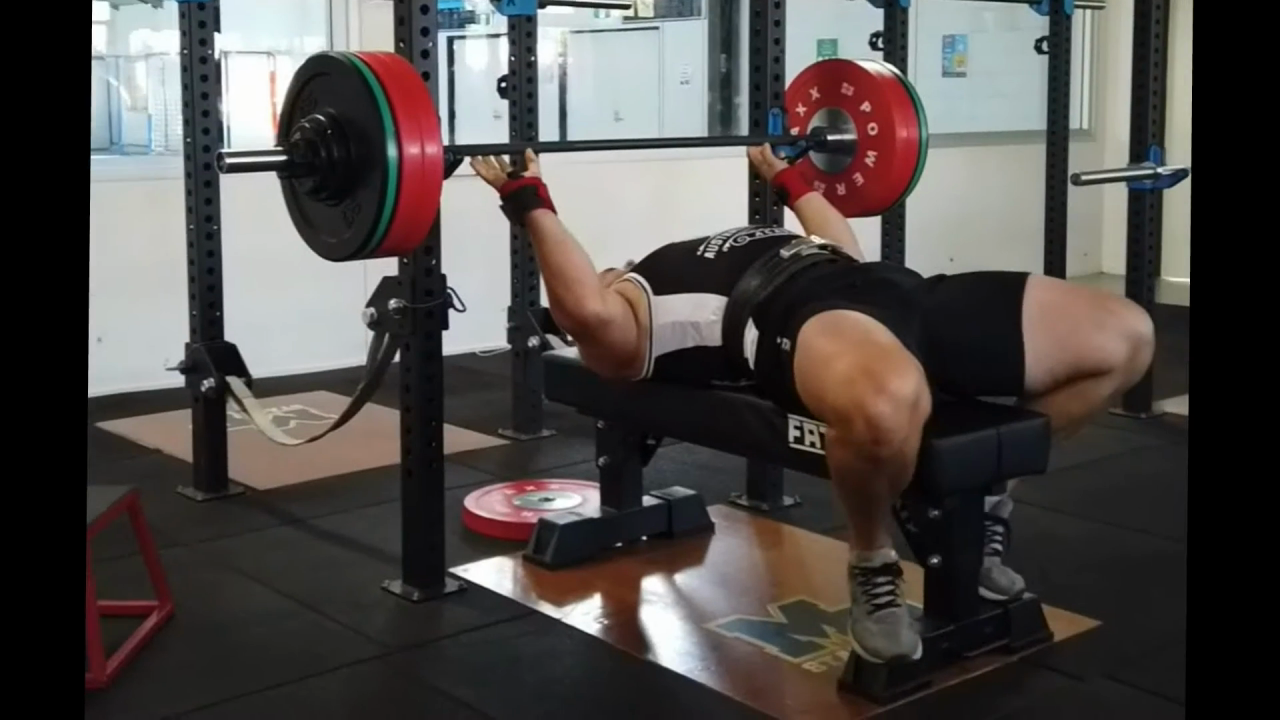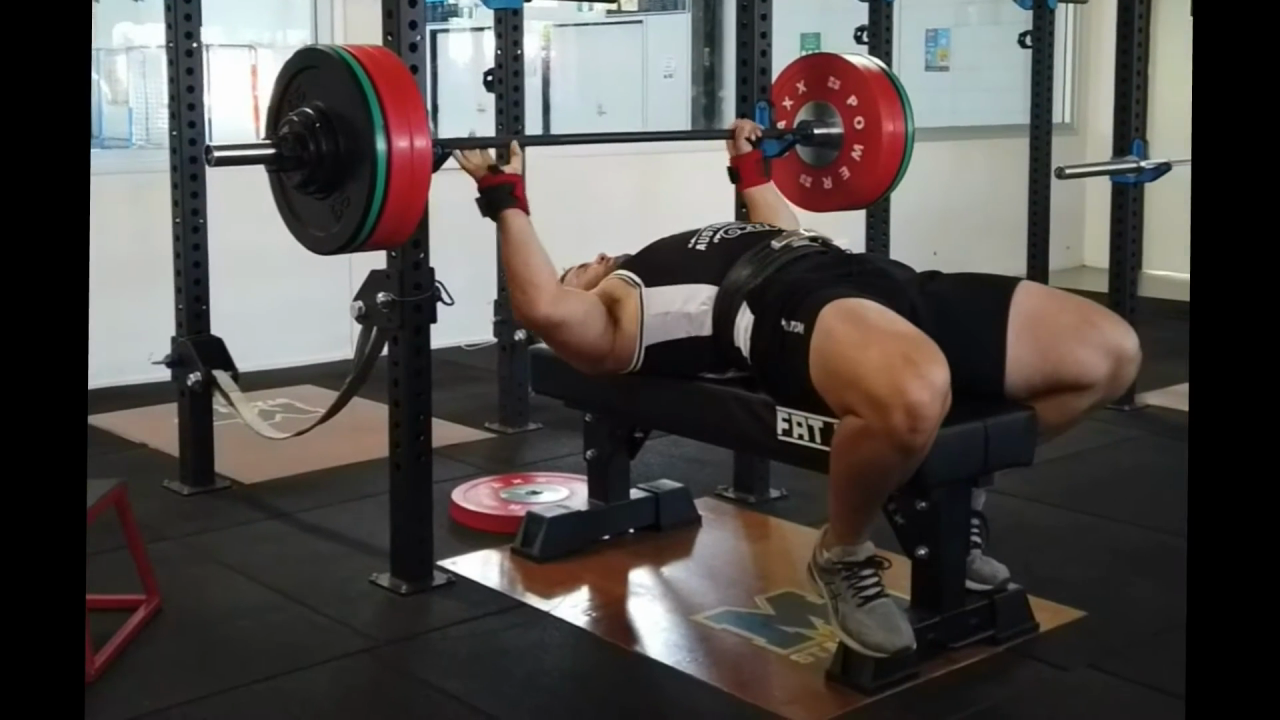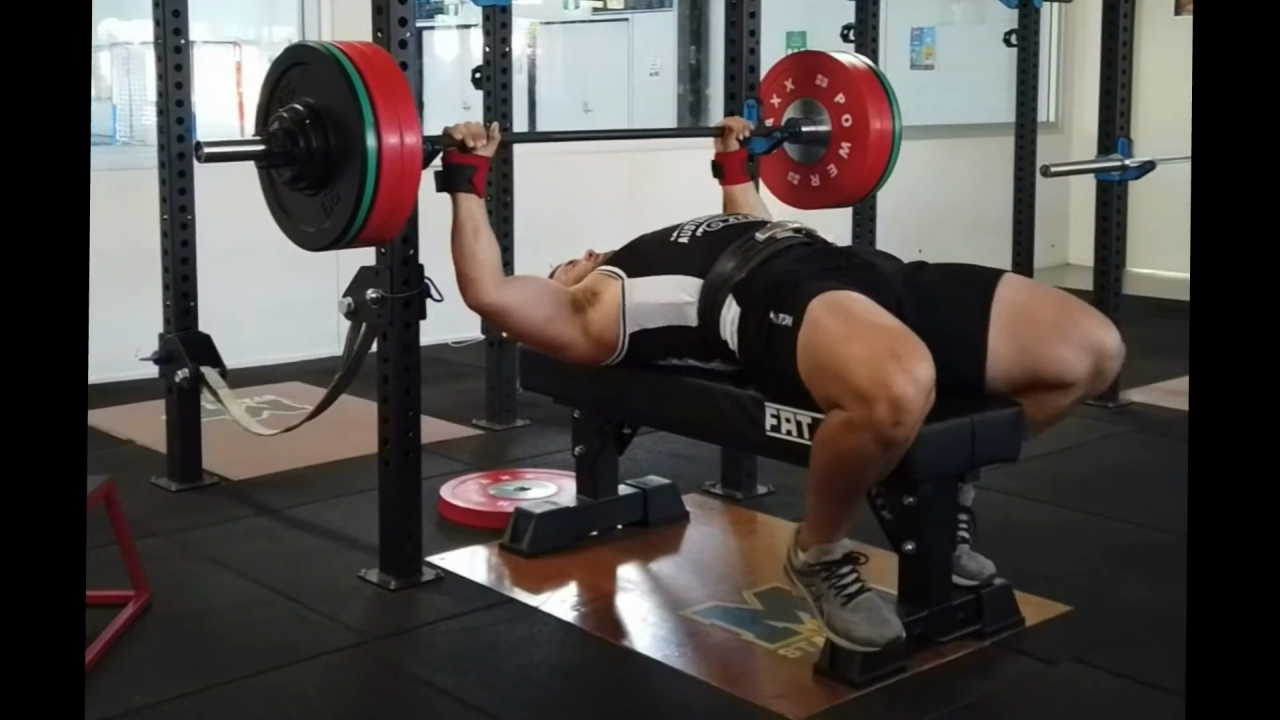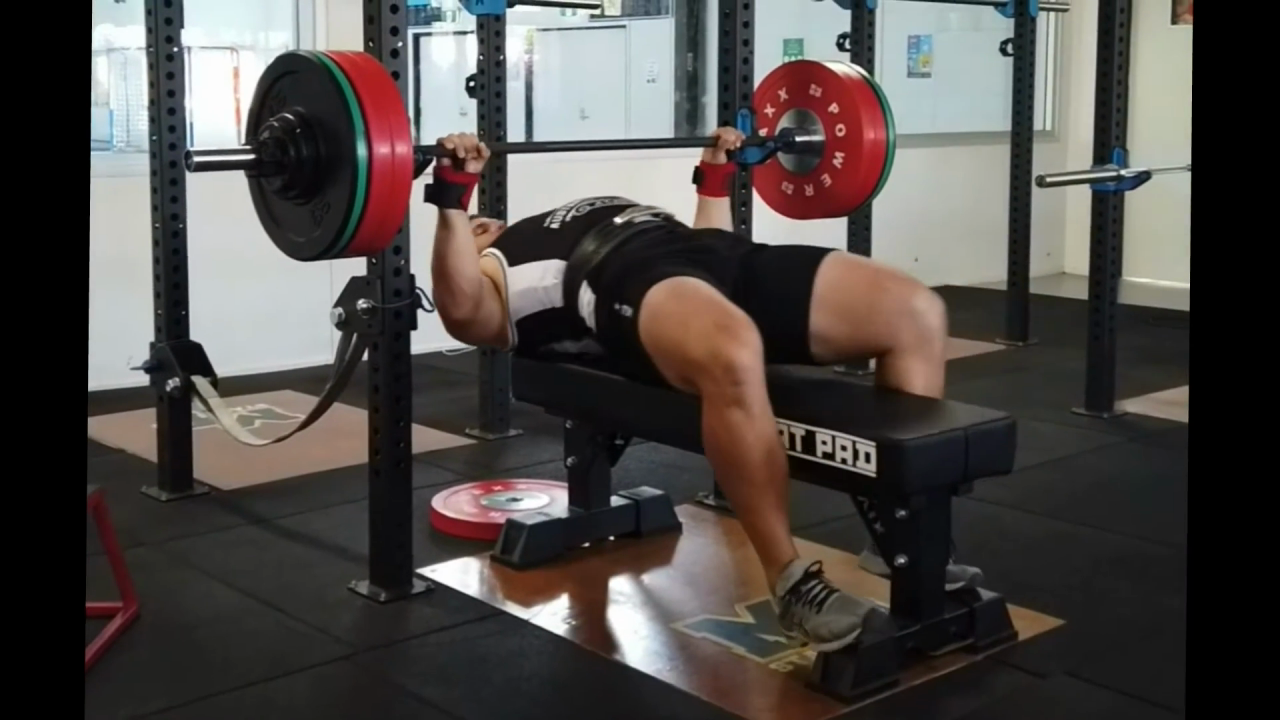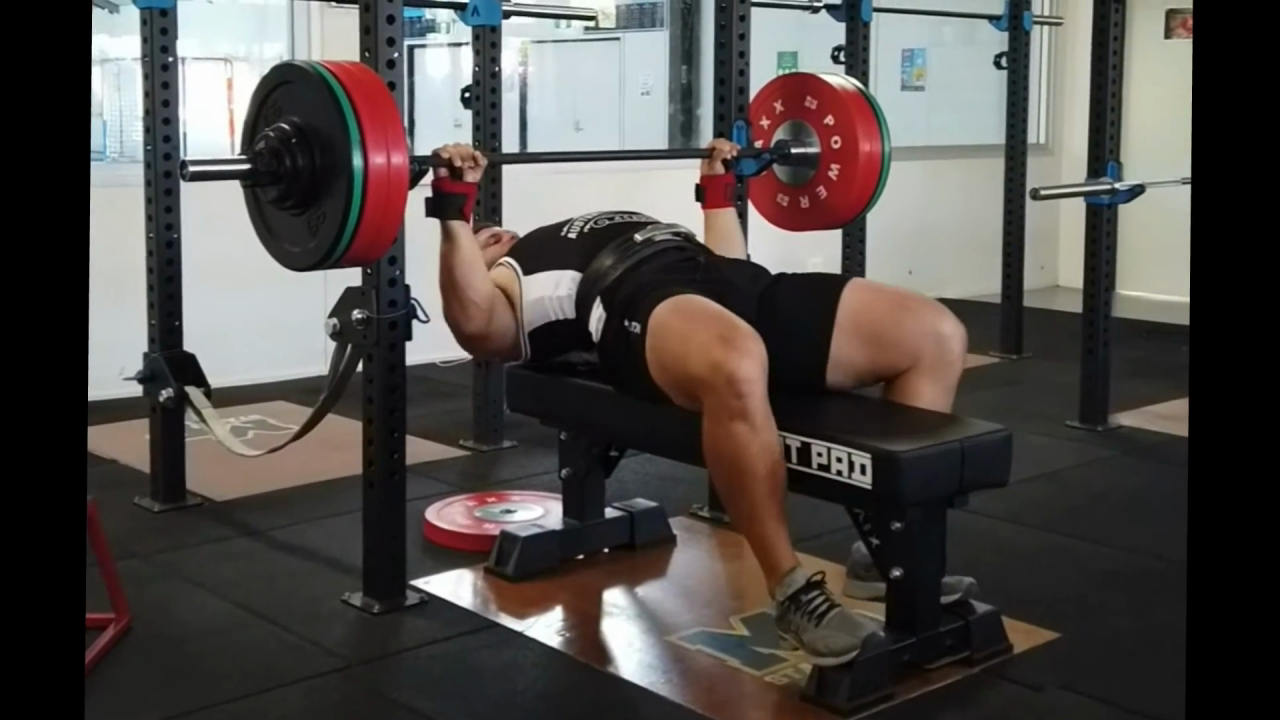
dt=0.7s
person 1, frame 1
left shoulder: (705, 277)
right shoulder: (620, 335)
left elbow: (844, 252)
right elbow: (587, 308)
left wrist: (784, 175)
right wrist: (527, 200)
left knee: (1124, 336)
right knee: (888, 404)
left ankle: (982, 492)
right ankle: (872, 561)
person 1, frame 2
left shoulder: (664, 276)
right shoulder: (604, 326)
left elbow: (778, 238)
right elbow: (542, 308)
left wrist: (748, 165)
right wrist: (505, 195)
left knee: (1110, 351)
right knee: (915, 396)
right ankle: (843, 554)
person 1, frame 3
left shoulder: (646, 274)
right shoulder: (586, 315)
left elbow: (751, 239)
right elbow: (488, 291)
left wrist: (732, 164)
right wrist: (466, 179)
left knee: (1091, 350)
right knee: (900, 388)
right ankle: (819, 555)
person 1, frame 4
right shoulder: (490, 278)
right elbow: (461, 308)
left wrist: (715, 176)
right wrist: (450, 198)
left knee: (916, 310)
right knee: (732, 358)
right ankle: (792, 583)
person 1, frame 5
right shoulder: (506, 284)
left elbow: (725, 265)
right elbow: (474, 324)
left wrist: (717, 187)
right wrist: (452, 211)
left hip: (737, 286)
left knee: (936, 334)
right knee: (737, 368)
right ankle: (793, 592)
